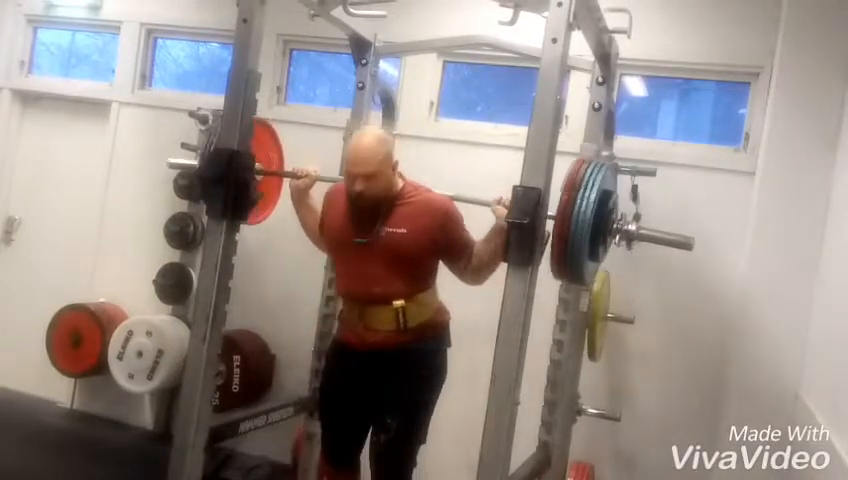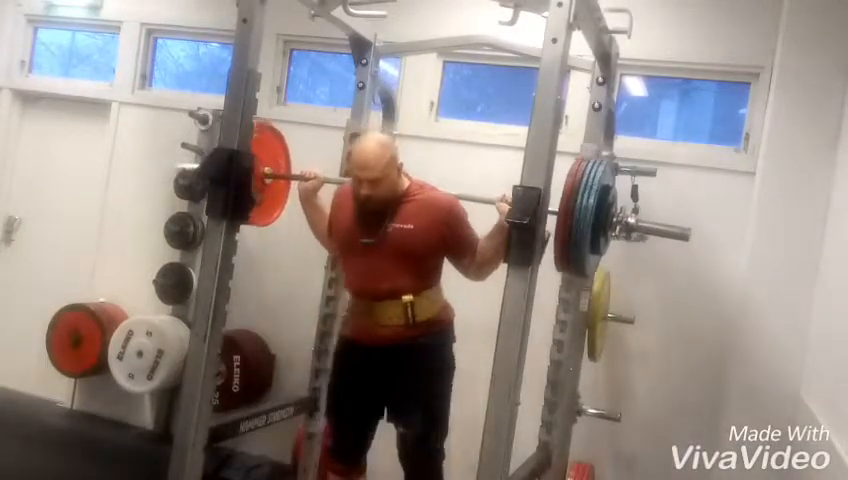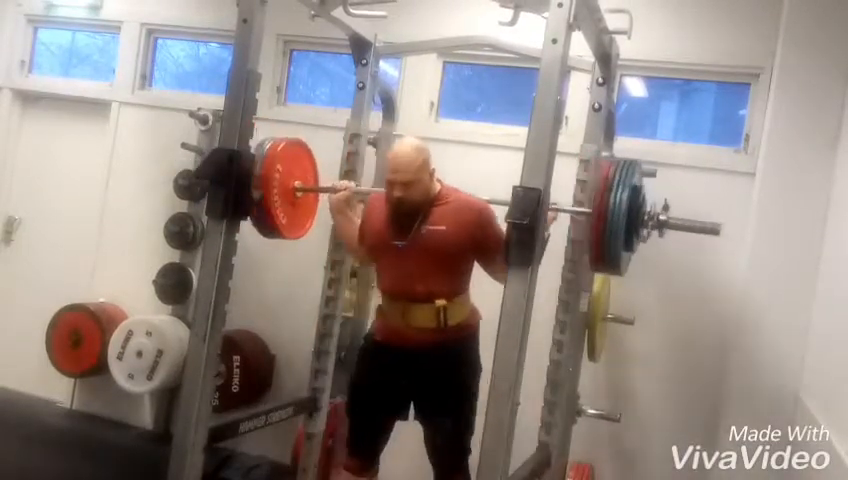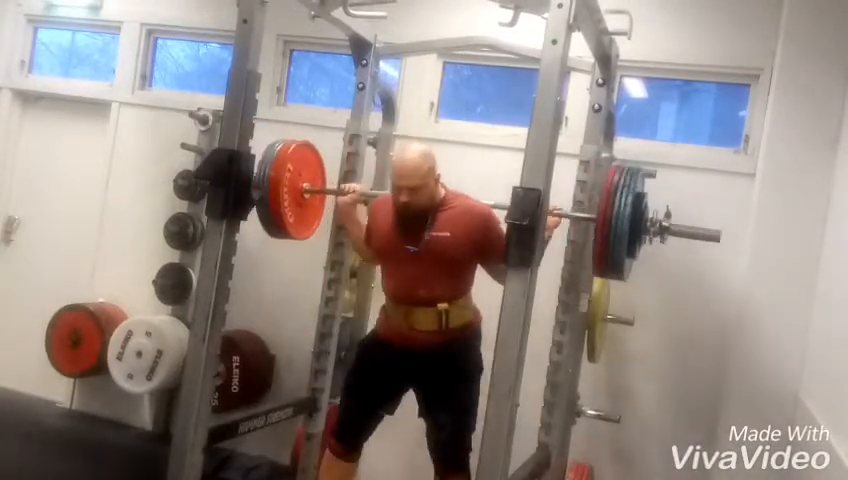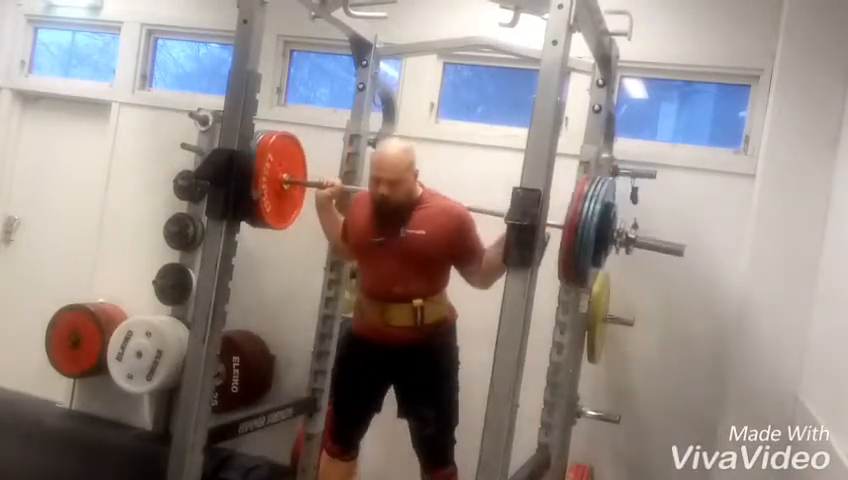
dt=0.4s
person 1, frame 1
left shoulder: (434, 210)
right shoulder: (337, 199)
left elbow: (473, 271)
left wrist: (502, 230)
right wrist: (300, 196)
left hip: (412, 350)
right hip: (351, 342)
person 1, frame 2
left shoulder: (439, 207)
right shoulder: (345, 199)
left elbow: (476, 267)
left wrist: (504, 228)
right wrist: (309, 198)
left hip: (421, 344)
right hip: (359, 339)
right knee: (343, 449)
person 1, frame 3
left shoulder: (471, 212)
right shoulder: (376, 205)
left elbow: (505, 270)
right wrist: (341, 209)
left hip: (450, 347)
right hip: (385, 342)
right knee: (360, 446)
person 1, frame 4
left shoulder: (475, 217)
right shoulder: (382, 208)
left elbow: (509, 271)
left wrist: (540, 235)
right wrist: (347, 212)
left hip: (450, 348)
right hip: (389, 338)
right knee: (345, 433)
person 1, frame 5
left shoulder: (450, 216)
right shoulder: (360, 204)
left elbow: (481, 275)
right wrist: (325, 204)
left hip: (426, 344)
right hip: (366, 337)
left knee: (435, 450)
right knee: (340, 436)
